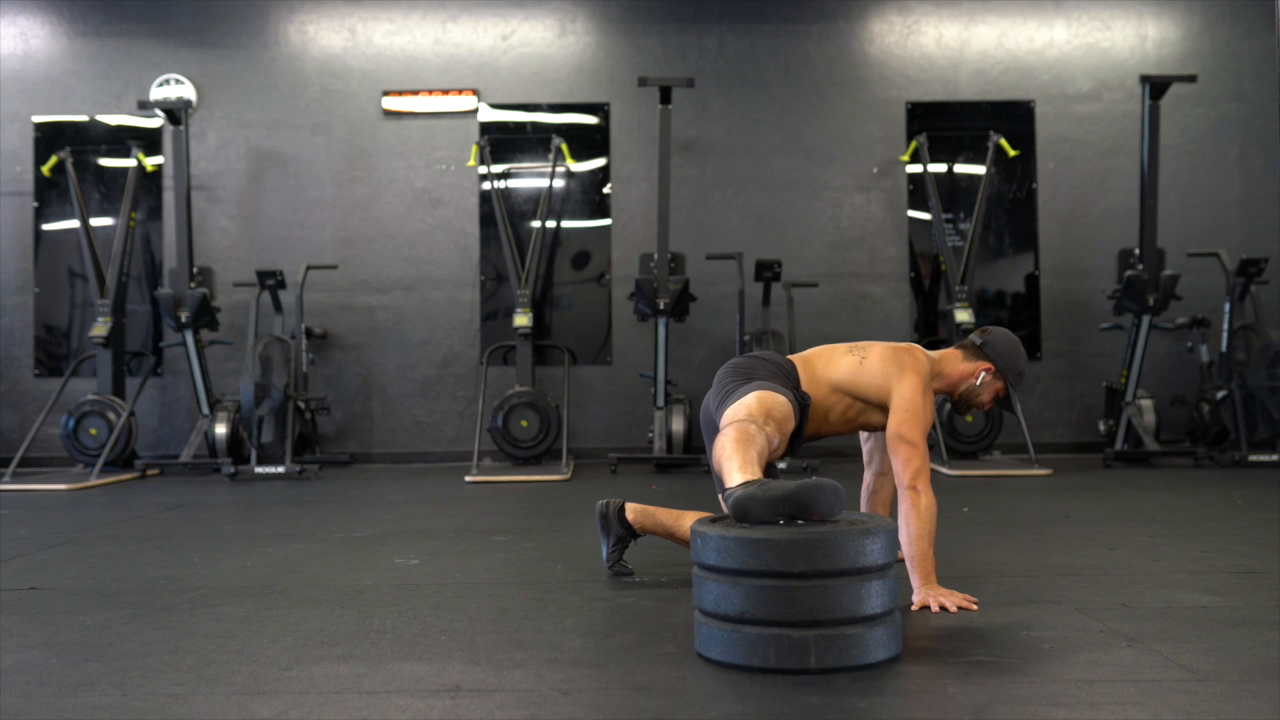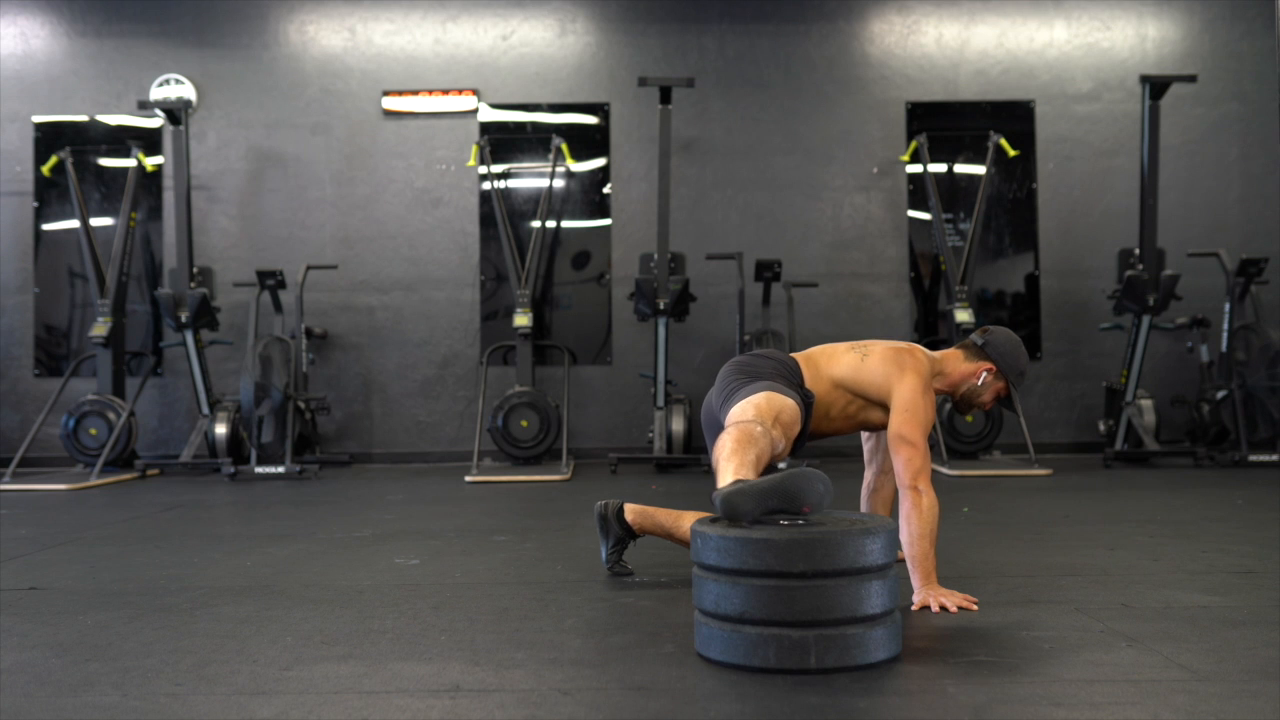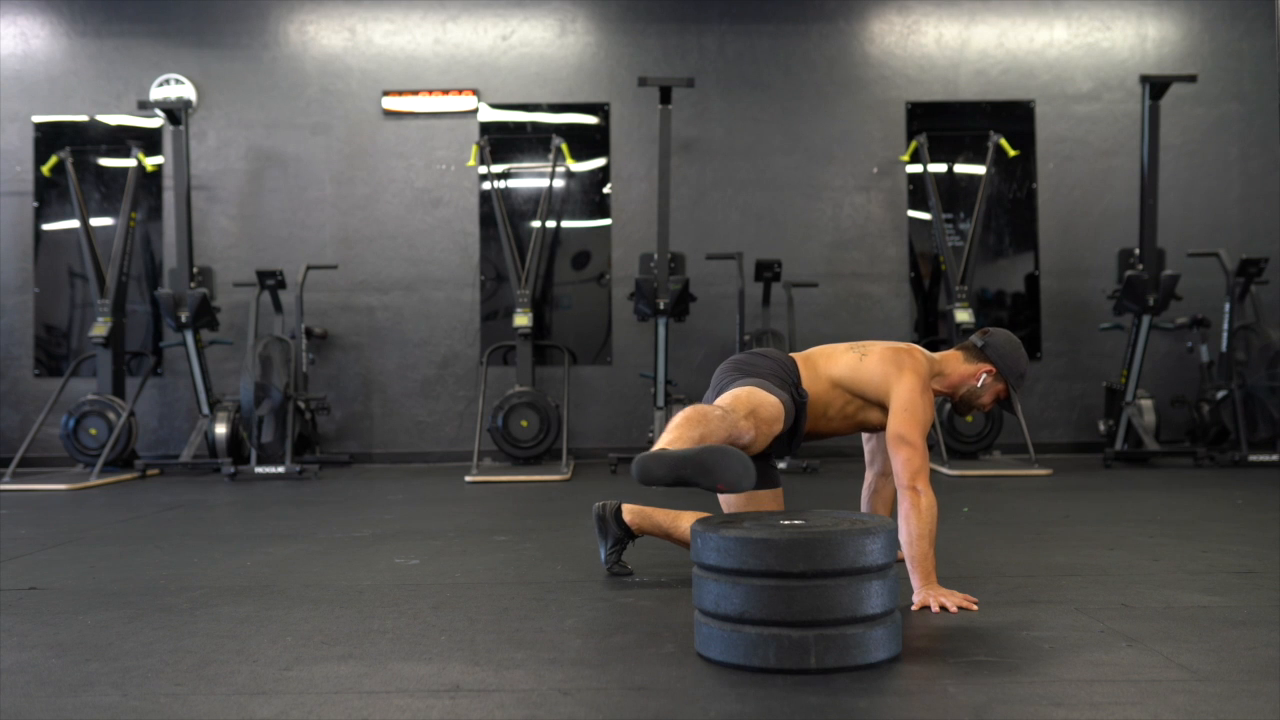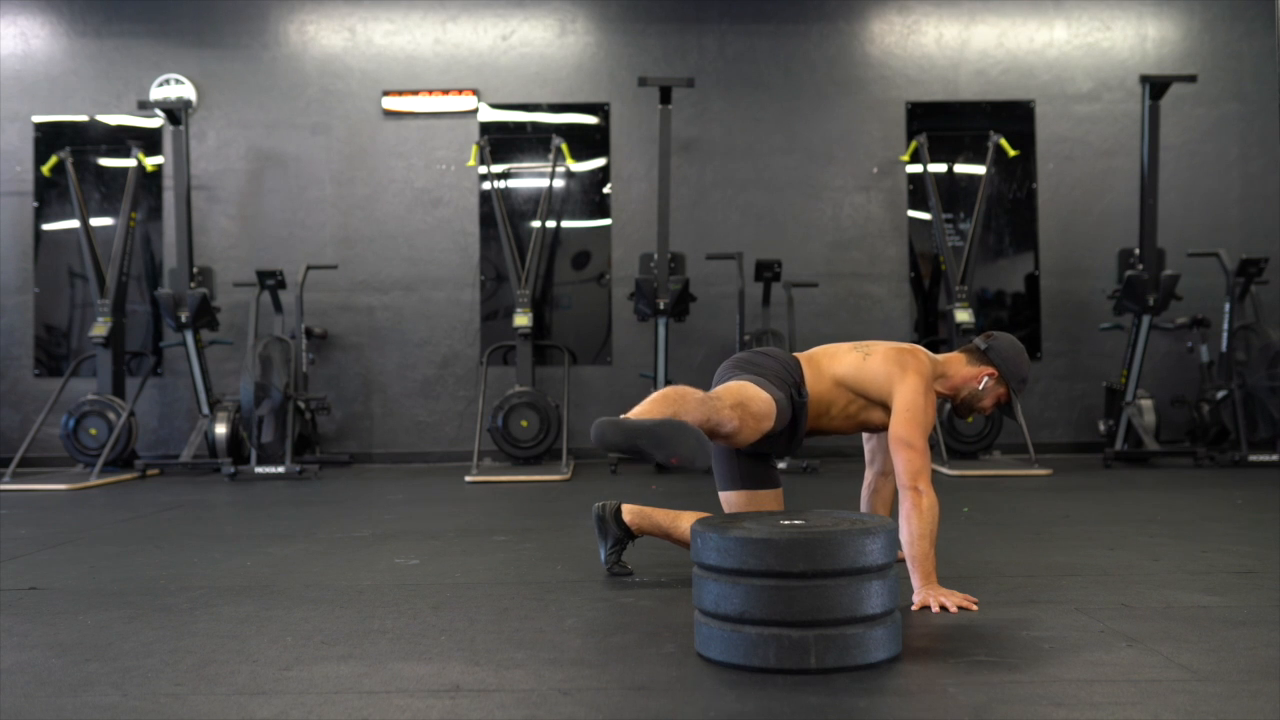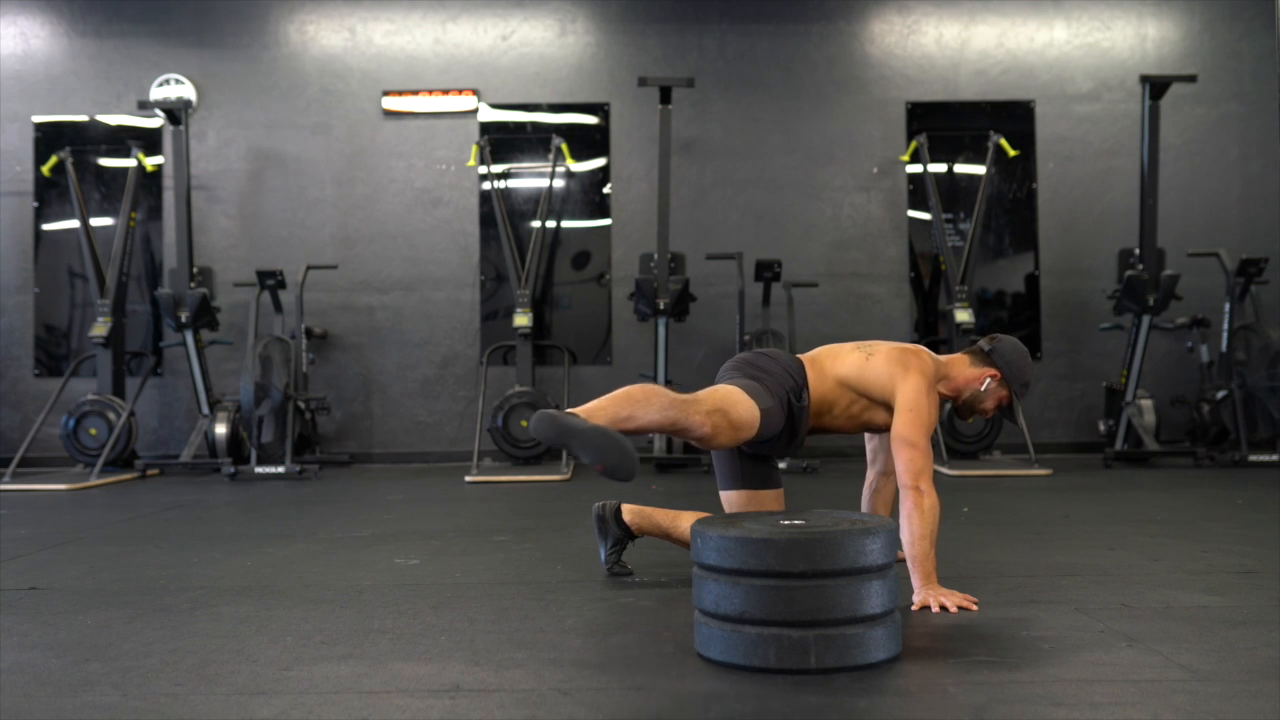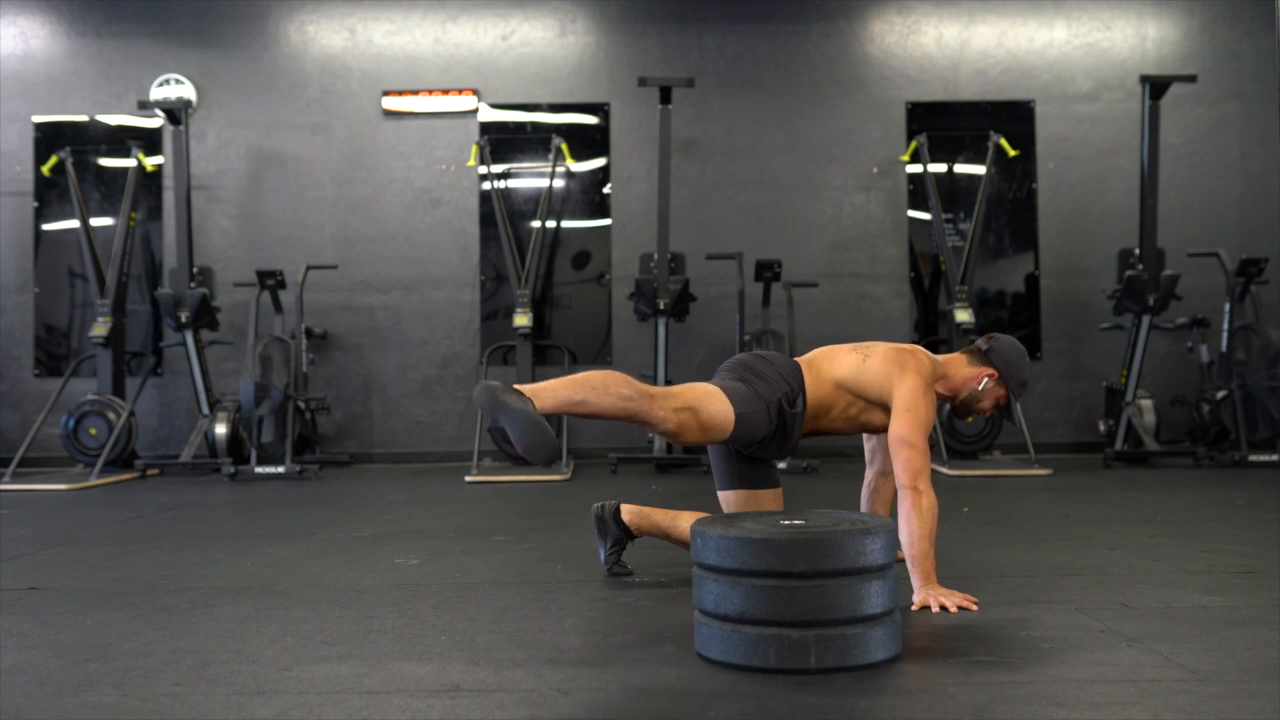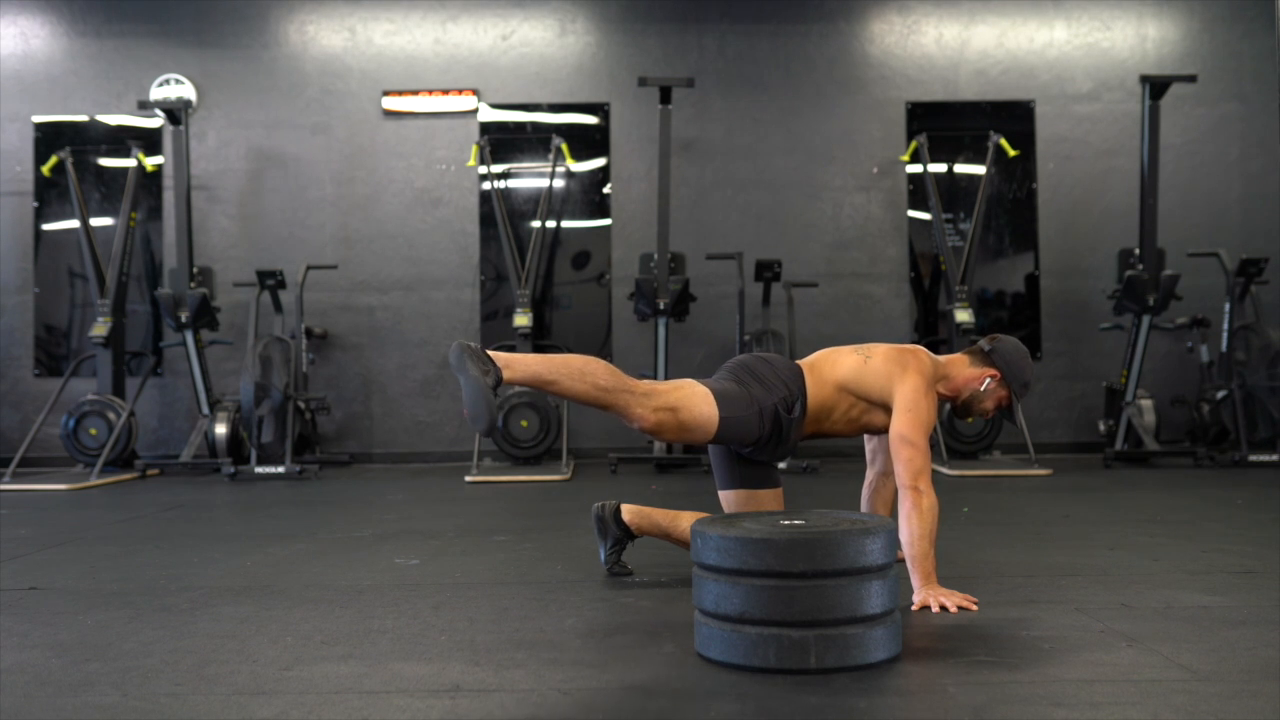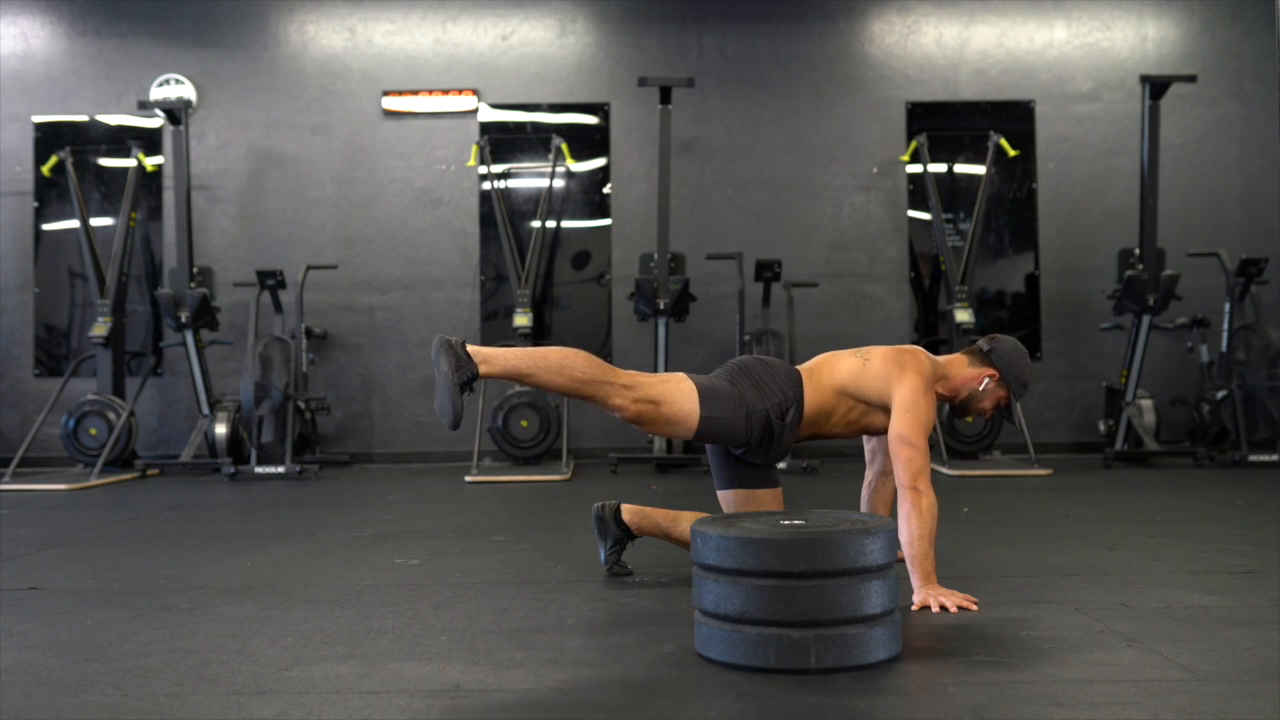
dt=0.4s
person 1, frame 1
left shoulder: (904, 372)
right shoulder: (915, 384)
left elbow: (881, 469)
right elbow: (914, 488)
right wrist: (925, 585)
left hip: (731, 407)
right hip: (752, 385)
right knee: (760, 430)
left ankle: (627, 516)
right ankle: (747, 487)
person 1, frame 2
left shoulder: (906, 373)
right shoulder: (916, 384)
left elbow: (882, 470)
right elbow: (916, 488)
right wrist: (926, 586)
left hip: (733, 406)
right hip: (758, 382)
right knee: (769, 430)
left ankle: (626, 518)
right ankle: (737, 485)
person 1, frame 3
left shoulder: (906, 374)
right shoulder: (915, 383)
left elbow: (883, 471)
right elbow: (914, 488)
right wrist: (926, 585)
left hip: (754, 398)
right hip: (756, 380)
right knee: (745, 423)
left ankle: (626, 518)
right ankle: (666, 455)
person 1, frame 4
left shoulder: (910, 374)
right shoulder: (919, 384)
left elbow: (882, 471)
right elbow: (916, 489)
right wrist: (926, 585)
left hip: (759, 410)
right hip: (763, 380)
right knee: (731, 415)
left ankle: (625, 518)
right ankle: (634, 424)
person 1, frame 5
left shoulder: (911, 376)
right shoulder: (922, 384)
left elbow: (884, 472)
right elbow: (916, 489)
right wrist: (926, 585)
left hip: (764, 423)
right hip: (765, 384)
right knee: (703, 419)
left ankle: (624, 518)
right ankle: (578, 421)
person 1, frame 6
left shoulder: (909, 373)
right shoulder: (917, 384)
left elbow: (881, 471)
right elbow: (914, 489)
right wrist: (926, 585)
left hip: (758, 421)
right hip: (762, 391)
right knee: (671, 413)
left ankle: (626, 518)
right ankle: (522, 398)
person 1, frame 7
left shoulder: (906, 377)
right shoulder: (918, 383)
left elbow: (883, 472)
right elbow: (915, 489)
right wrist: (926, 584)
left hip: (759, 421)
right hip: (761, 394)
right knee: (649, 408)
left ankle: (627, 517)
right ankle: (491, 365)
person 1, frame 8
left shoulder: (907, 375)
right shoulder: (919, 384)
left elbow: (881, 473)
right elbow: (914, 489)
right wrist: (925, 584)
left hip: (755, 424)
right hip: (756, 400)
right knee: (630, 395)
left ankle: (627, 518)
right ankle: (471, 358)
